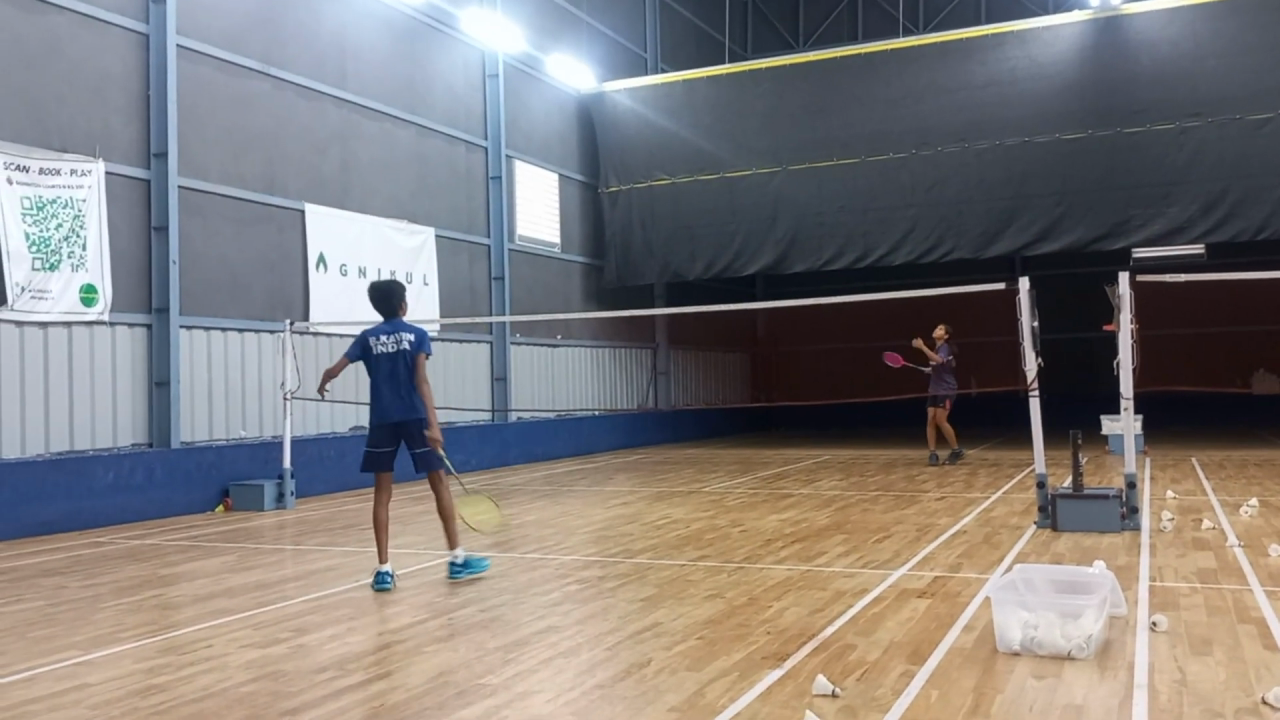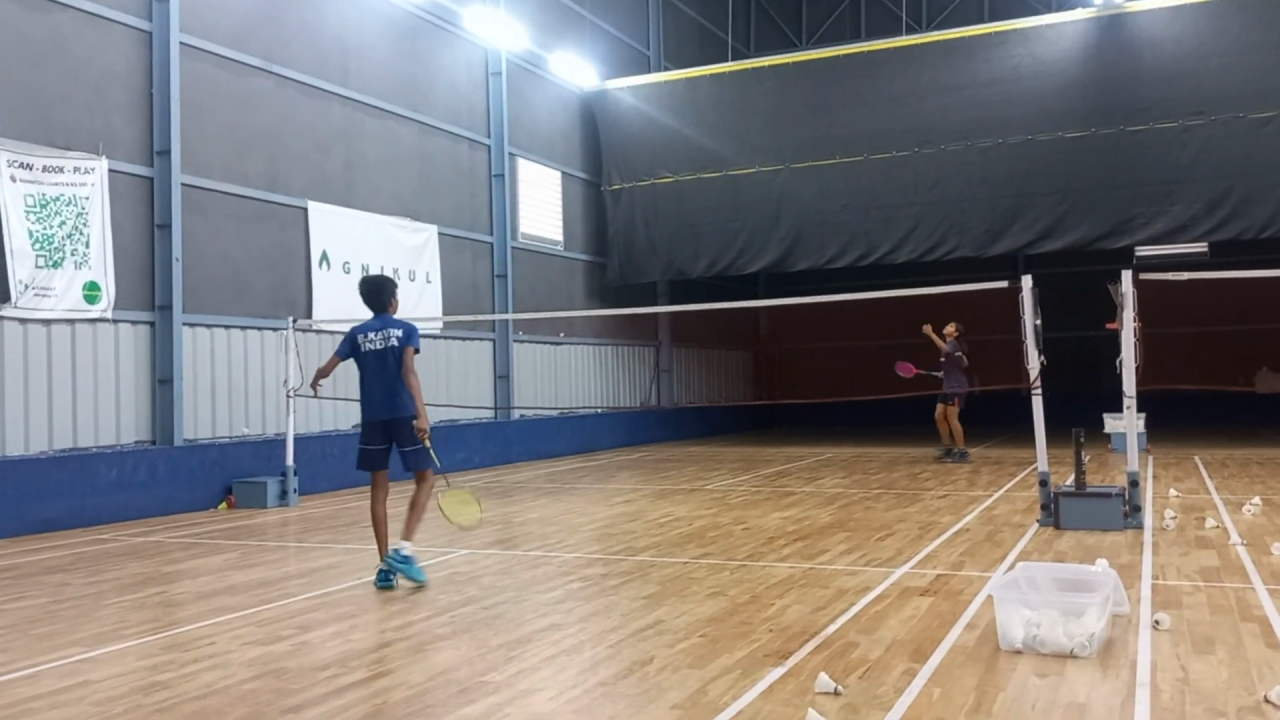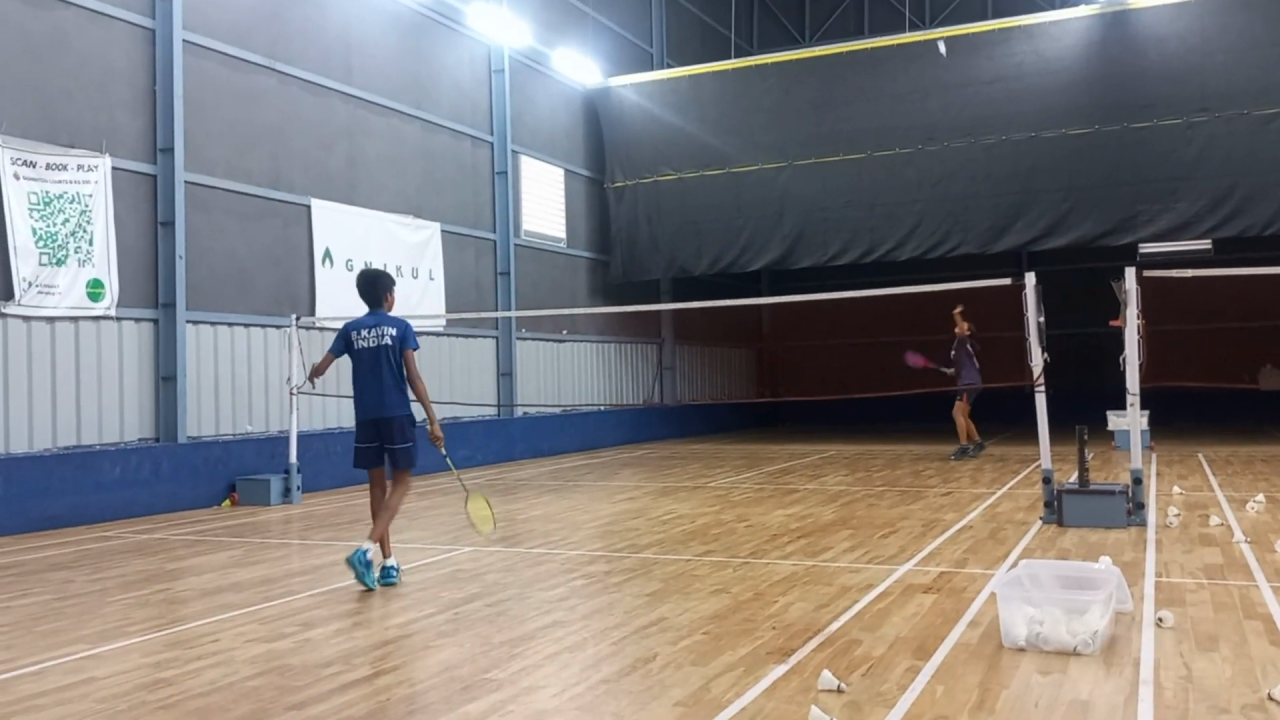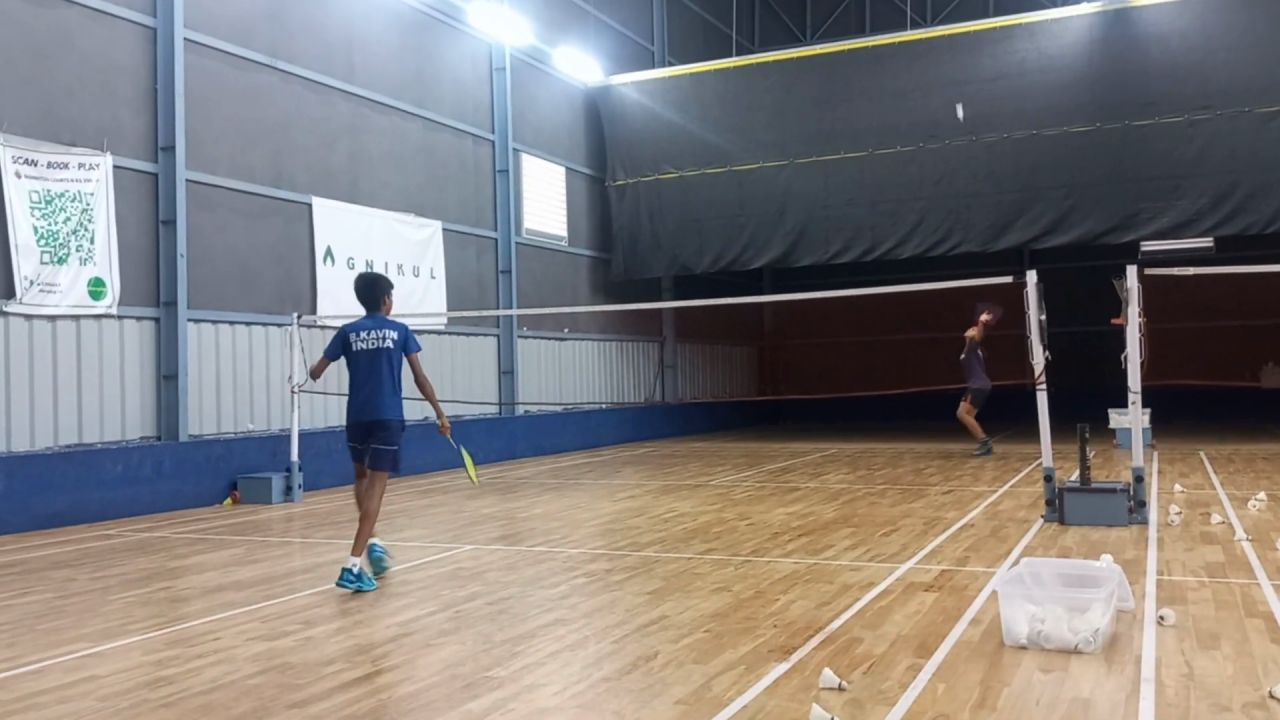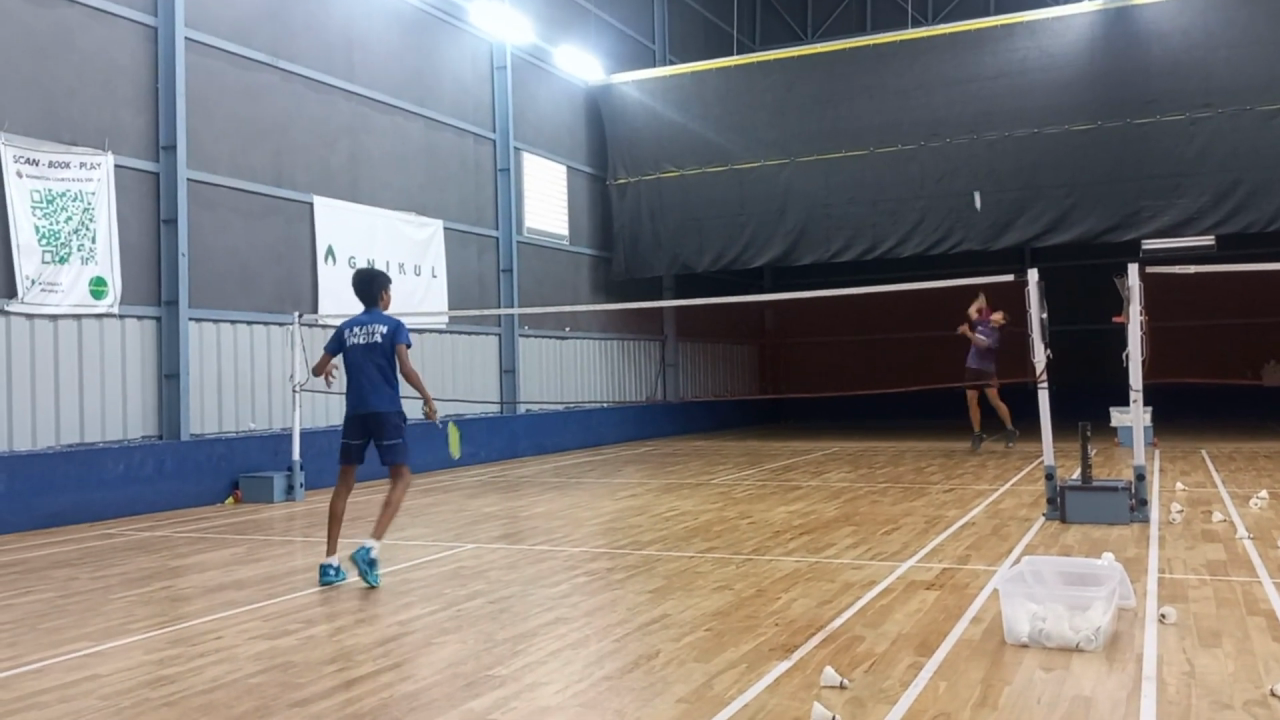
dt=0.2s
person 1, frame 1
left shoulder: (367, 337)
right shoulder: (417, 334)
left elbow: (333, 371)
right elbow: (421, 378)
left wrist: (323, 381)
right wrist: (433, 423)
left hip: (382, 420)
right hip: (414, 417)
left knee: (382, 492)
right knee: (439, 483)
left ankle: (383, 569)
right ankle: (457, 558)
person 1, frame 2
left shoulder: (356, 334)
right shoulder: (406, 330)
left elbow: (326, 370)
right elbow: (409, 372)
left wrist: (315, 379)
right wrist: (422, 414)
left hip: (373, 419)
right hip: (403, 415)
left knee: (379, 489)
right knee: (425, 480)
left ankle: (386, 567)
right ankle: (403, 549)
person 1, frame 3
left shoulder: (350, 329)
right shoulder: (400, 327)
left elbow: (321, 368)
right elbow: (412, 377)
left wrist: (312, 373)
right wrist: (433, 420)
left hip: (366, 416)
right hip: (396, 414)
left knee: (377, 486)
right knee: (400, 484)
left ankle: (388, 563)
right ankle: (366, 549)
person 1, frame 4
left shoulder: (348, 332)
right shoulder: (400, 331)
left elbow: (316, 372)
right elbow: (419, 378)
left wrist: (313, 372)
right wrist: (440, 413)
left hip: (357, 416)
right hip: (388, 416)
left knee: (362, 476)
right knee: (375, 487)
left ankle: (373, 543)
right ankle: (352, 567)
person 1, frame 5
left shoulder: (346, 328)
right shoulder: (393, 325)
left elbow: (318, 369)
right elbow: (406, 369)
left wrist: (327, 372)
right wrist: (428, 401)
left hip: (356, 412)
right hip: (386, 411)
left knee: (345, 481)
right knee: (400, 479)
left ankle: (330, 562)
right ankle: (370, 546)
